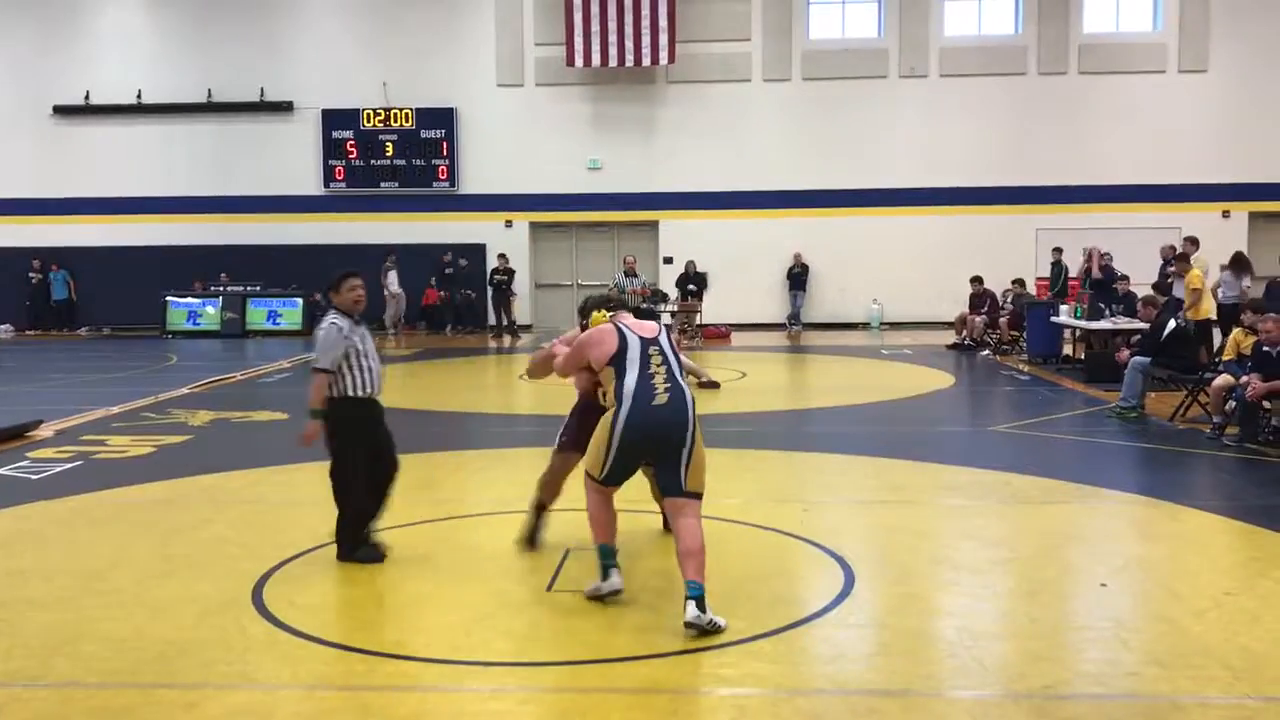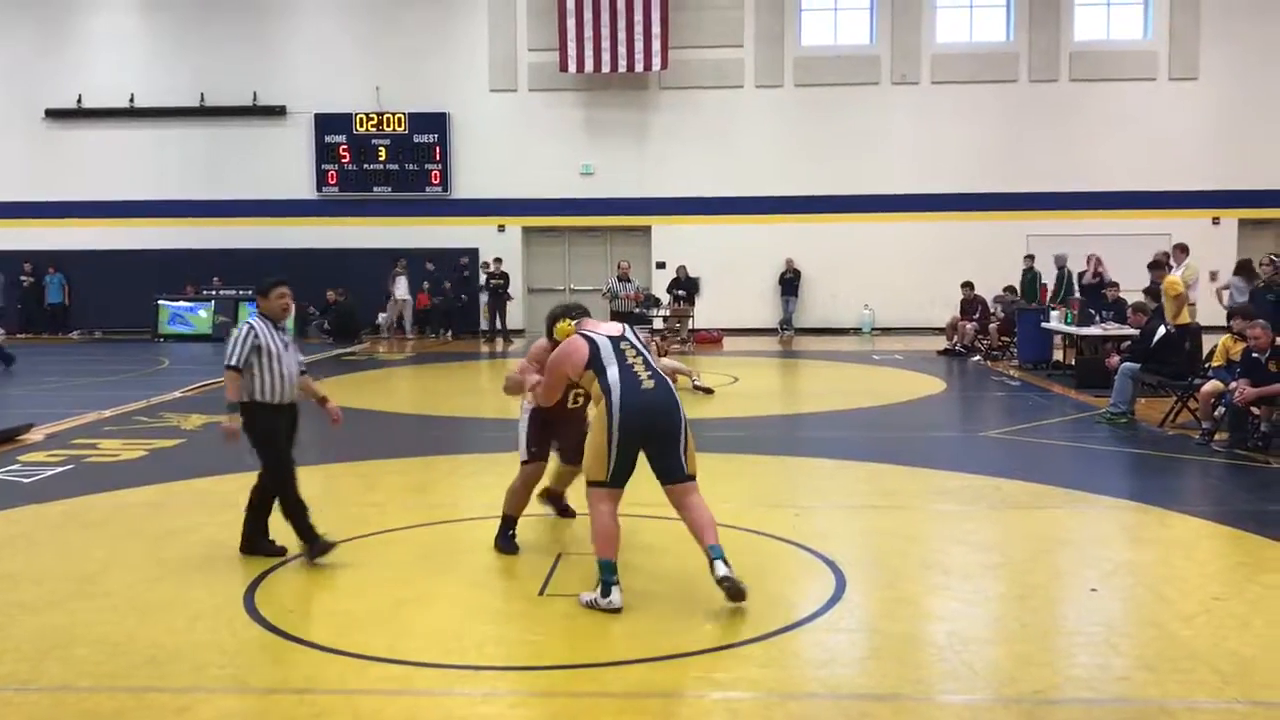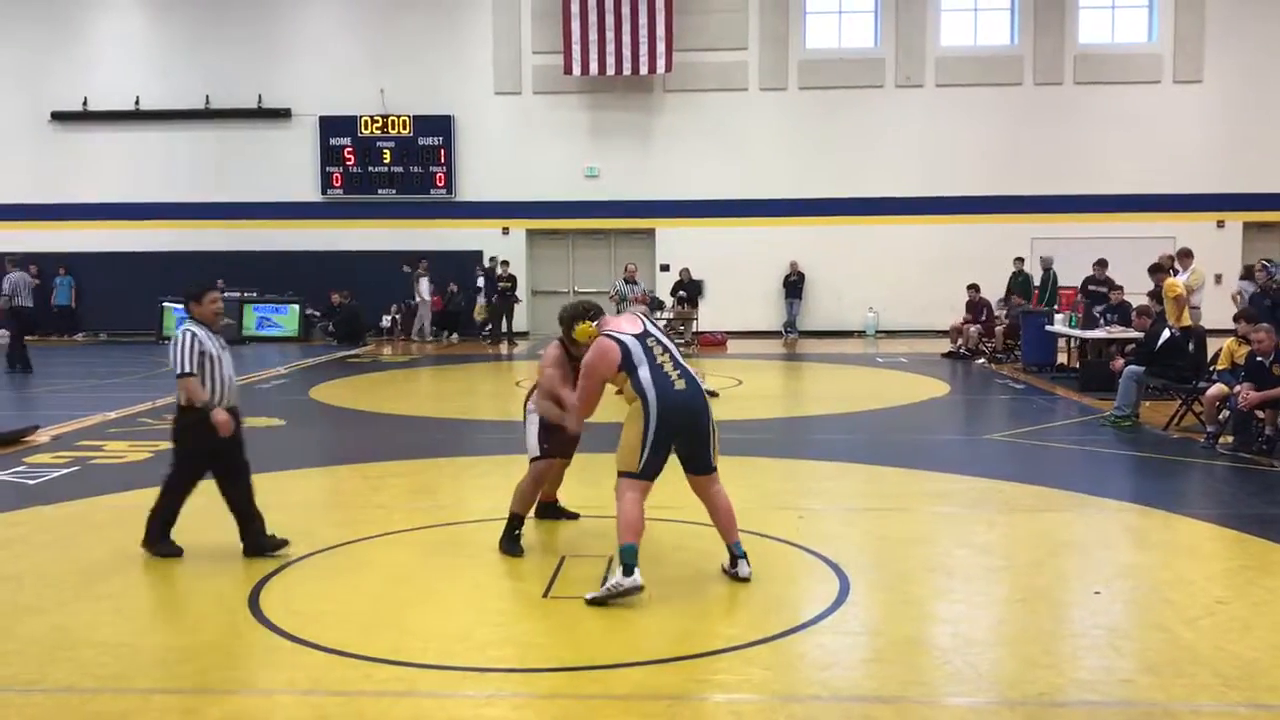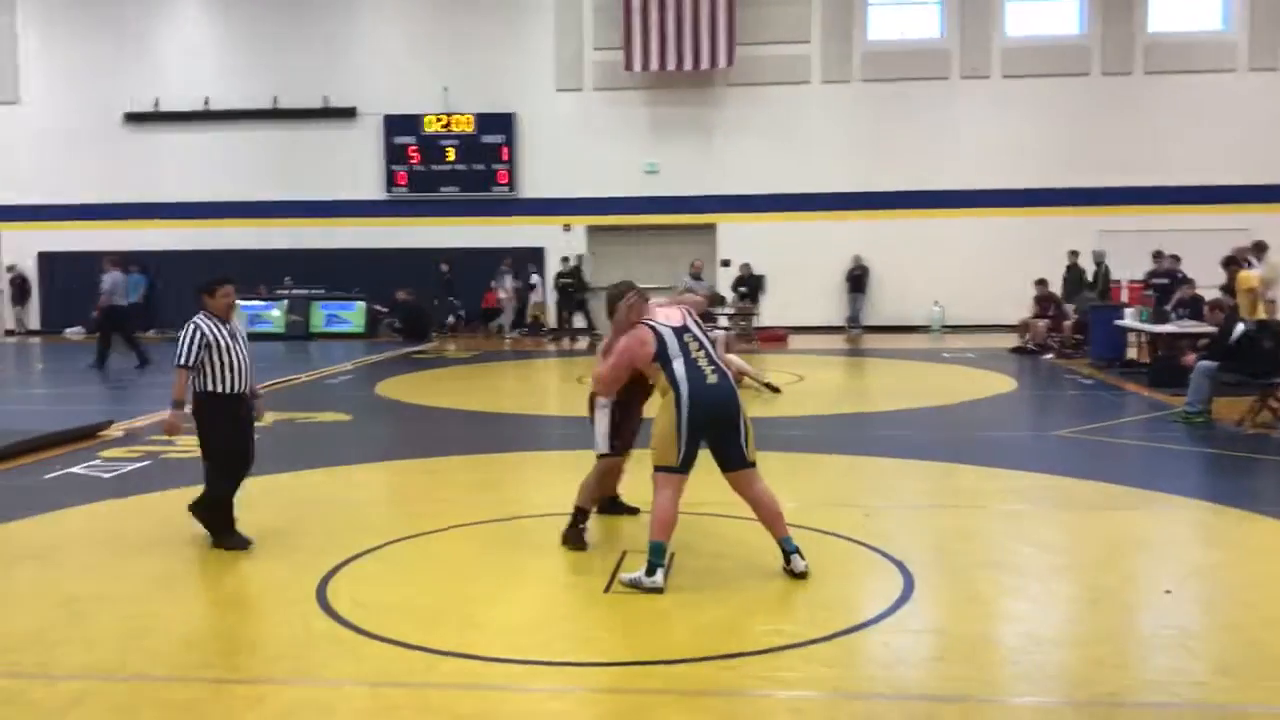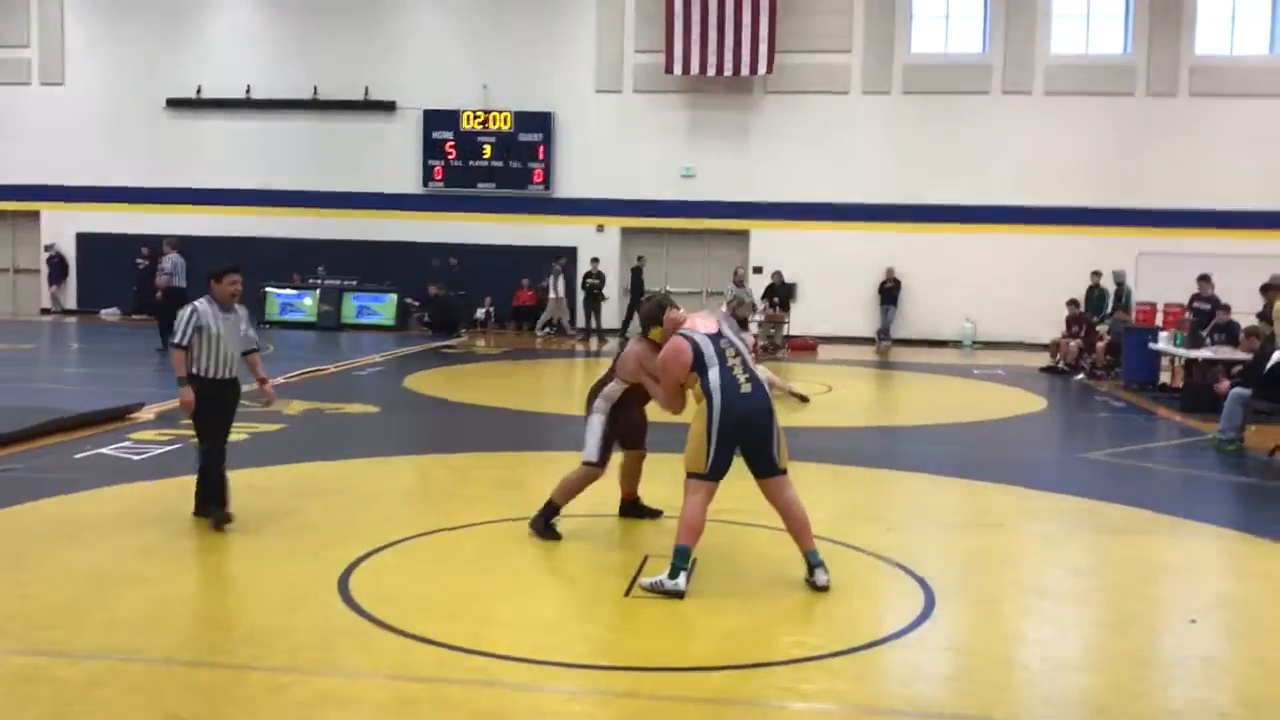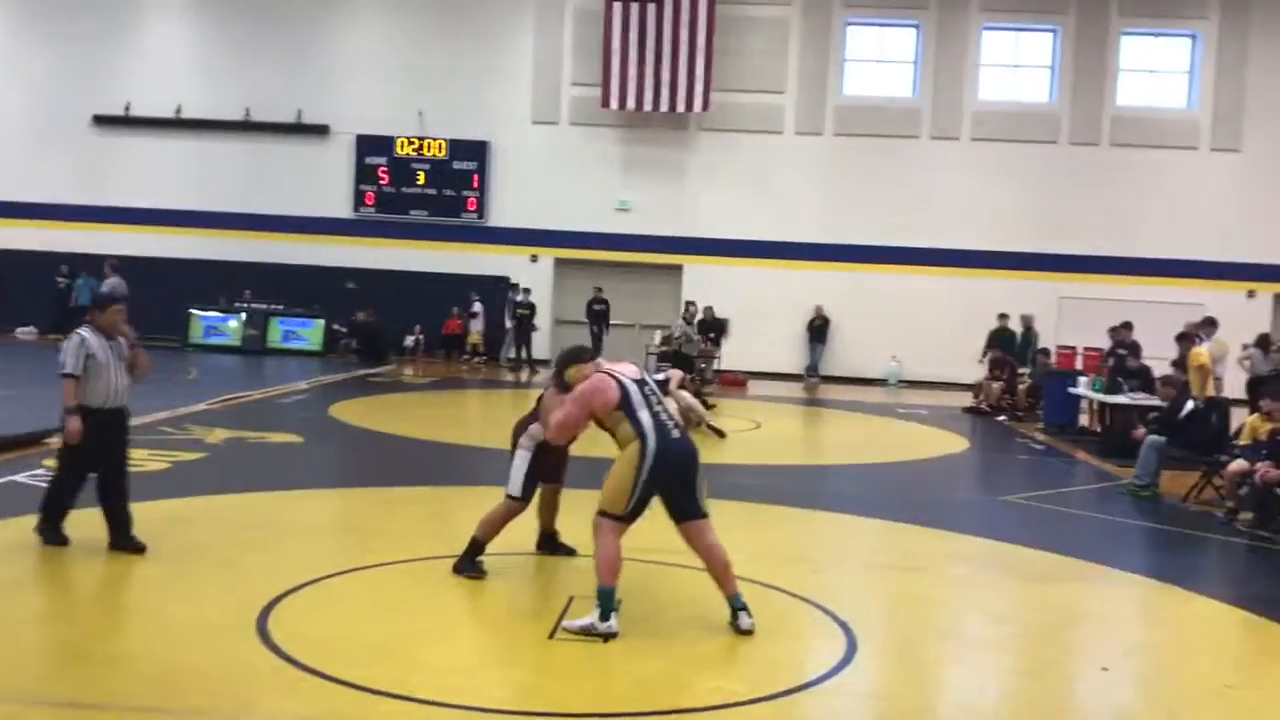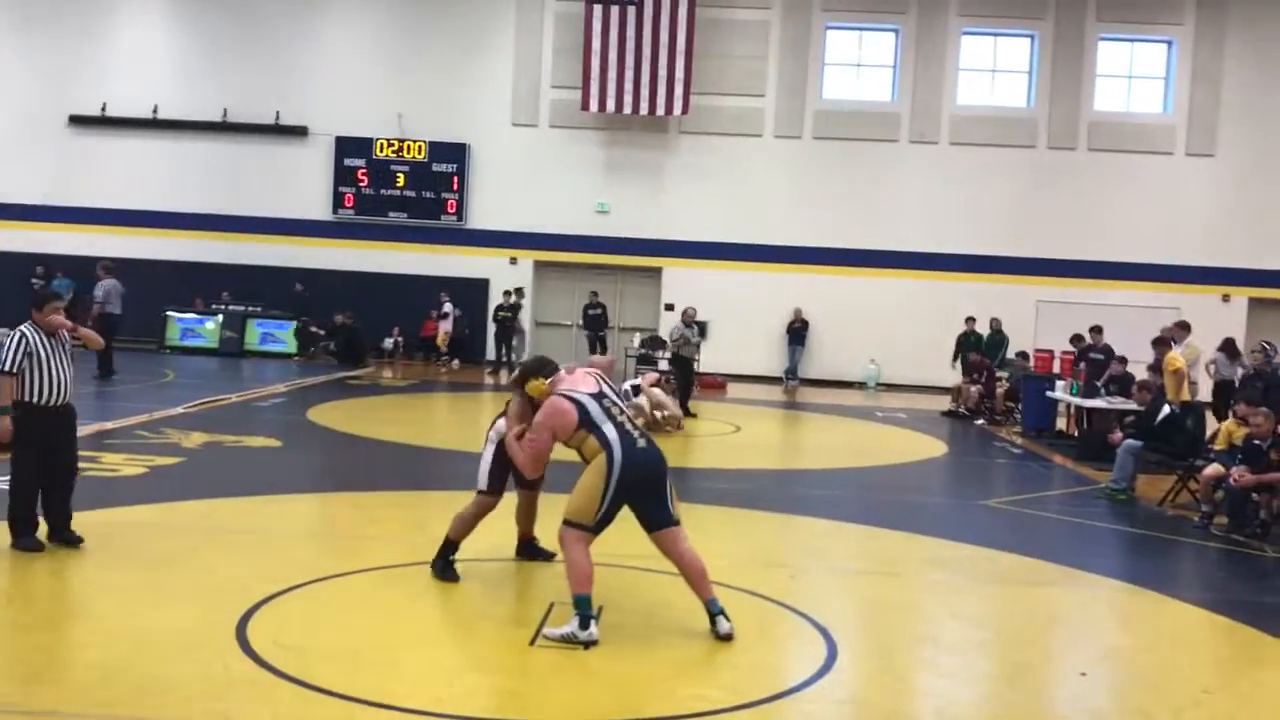
dt=0.4s
person 1, frame 1
left shoulder: (599, 336)
right shoulder: (660, 331)
left elbow: (562, 366)
left wrist: (561, 350)
left hip: (630, 420)
right hip: (680, 421)
left knee: (597, 487)
right knee: (686, 513)
left ankle: (609, 575)
right ankle: (695, 605)
person 1, frame 2
left shoulder: (567, 350)
right shoulder: (625, 329)
left elbow: (545, 398)
left wrist: (531, 380)
left hip: (620, 411)
right hip: (667, 405)
left knee: (601, 499)
right knee: (686, 494)
left ankle: (609, 589)
right ankle: (719, 564)
person 1, frame 3
left shoulder: (597, 353)
right shoulder: (637, 317)
left elbow: (580, 412)
left hip: (655, 408)
right hip: (694, 400)
left knee: (629, 491)
right knee: (709, 485)
left ankle: (628, 572)
right ankle: (738, 561)
person 1, frame 4
left shoulder: (632, 340)
right shoulder: (681, 311)
left elbow: (604, 387)
left wrist: (602, 365)
left hip: (687, 402)
right hip: (726, 395)
left knee: (667, 486)
right knee: (750, 483)
left ankle: (653, 571)
right ankle: (793, 556)
person 1, frame 5
left shoulder: (671, 352)
right shoulder: (716, 318)
left elbow: (674, 406)
left wrist: (649, 383)
left hip: (721, 409)
right hip: (760, 404)
left knee: (697, 492)
right knee: (781, 490)
left ankle: (676, 576)
right ankle: (816, 568)
person 1, frame 6
left shoulder: (591, 387)
right shoulder: (630, 369)
left elbow: (555, 434)
left wrist: (567, 405)
left hip: (647, 453)
right hip: (682, 449)
left knee: (606, 529)
right knee: (702, 535)
left ankle: (605, 616)
right ankle: (740, 612)
person 1, frame 7
left shoulder: (551, 410)
right shoulder: (589, 373)
left elbow: (532, 469)
left wrist: (511, 441)
left hip: (614, 464)
right hip: (651, 458)
left knee: (573, 538)
right knee: (676, 543)
left ankle: (584, 624)
right ankle: (719, 617)
person 2, frame 1
left shoulder: (356, 325)
right shoulder: (333, 327)
right elbow: (322, 375)
right wrist: (315, 417)
left hip: (365, 407)
right hip: (344, 411)
left knee: (385, 468)
right knee: (350, 478)
left ankle: (357, 532)
right ankle: (352, 545)
person 2, frame 2
left shoulder: (284, 333)
right shoulder: (250, 330)
left elbow: (299, 374)
right elbow: (232, 372)
left wrist: (324, 401)
right wrist: (233, 412)
left hip: (285, 411)
right hip: (261, 416)
left knee: (273, 476)
right knee: (282, 475)
left ankle: (253, 539)
right ankle: (309, 539)
person 2, frame 3
left shoulder: (214, 335)
right shoulder: (187, 336)
right elbow: (186, 380)
right wrist: (214, 411)
left hip: (225, 417)
right hip: (195, 421)
left knee: (237, 478)
right knee: (183, 480)
left ankle: (255, 538)
right ankle: (156, 536)
person 2, frame 4
left shoulder: (235, 325)
right shoulder: (198, 328)
right elbow: (182, 369)
left wrist: (253, 396)
right wrist: (175, 409)
left hip: (239, 402)
right hip: (213, 405)
left knee: (242, 461)
right knee: (220, 468)
left ankle: (205, 507)
right ankle: (222, 531)
person 2, frame 5
left shoulder: (242, 313)
right shoulder: (196, 311)
left elbow: (250, 350)
right elbow: (178, 348)
left wrist: (263, 381)
right wrist: (183, 385)
left hip: (229, 387)
right hip: (202, 387)
left knee: (218, 446)
right knee: (211, 445)
left ankle: (207, 503)
right ankle: (214, 505)
person 2, frame 6
left shoulder: (120, 340)
right shoulder: (79, 340)
left elbow: (140, 370)
right elbow: (68, 379)
left wrist: (133, 344)
right wrist: (72, 415)
left hip: (115, 416)
right hip: (86, 417)
left knee: (115, 476)
right knee: (72, 474)
left ankle: (120, 534)
right ankle: (49, 524)
person 2, frame 7
left shoulder: (63, 334)
right shoulder: (21, 337)
left elbow: (99, 344)
left wrist: (73, 328)
left hip: (62, 412)
right hip: (31, 414)
left knee: (65, 471)
right knee: (27, 475)
left ankle: (60, 528)
right ankle: (23, 533)
person 3, frame 1
right shoulder: (576, 340)
right elbow: (533, 371)
right wrist: (551, 353)
right hip: (590, 409)
left knee: (653, 465)
right knee: (561, 464)
right ankle: (538, 515)
person 3, frame 2
right shoulder: (544, 349)
right elbow: (510, 386)
right wrist: (527, 380)
left hip: (573, 417)
right hip: (541, 414)
left knee: (574, 465)
right knee: (531, 472)
left ankle: (554, 494)
right ankle: (505, 532)
person 3, frame 3
right shoulder: (555, 356)
right elbow: (543, 402)
right wrist: (566, 419)
left hip: (571, 412)
right hip: (545, 411)
left knee: (561, 461)
right knee: (540, 468)
left ankle: (547, 505)
right ankle: (511, 532)
person 3, frame 4
right shoulder: (618, 341)
left hip: (631, 403)
right hip: (609, 404)
left knee: (618, 457)
right knee: (607, 463)
left ankle: (608, 499)
right ankle: (575, 526)
person 3, frame 5
left shoulder: (652, 345)
right shoulder: (641, 352)
left hip: (630, 405)
right hip: (607, 406)
left knee: (636, 454)
right knee: (593, 469)
left ankle: (630, 503)
right ankle: (544, 518)
person 3, frame 6
right shoulder: (557, 400)
left hip: (550, 443)
right hip: (531, 442)
left knee: (553, 488)
right knee: (513, 506)
left ankle: (547, 539)
right ankle: (467, 558)
person 3, frame 7
right shoulder: (522, 403)
right hip: (503, 442)
left knee: (530, 496)
right knee: (485, 502)
left ankle: (526, 545)
right ankle: (443, 559)
